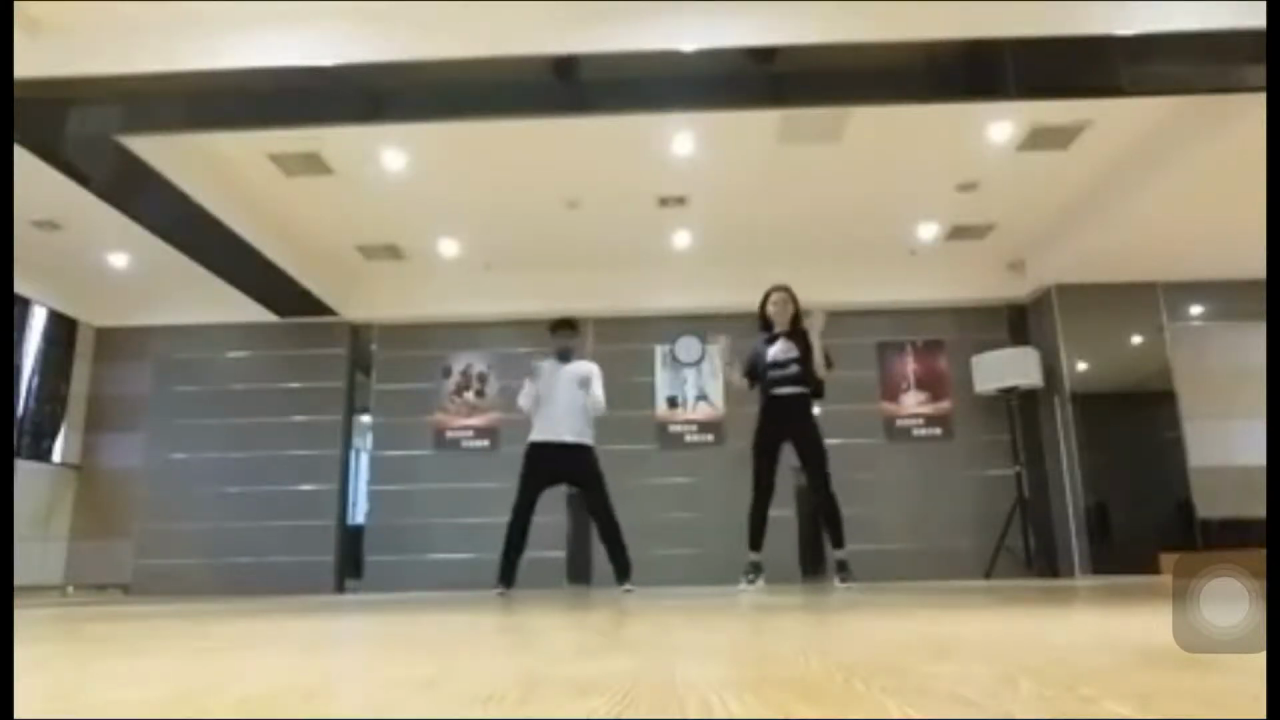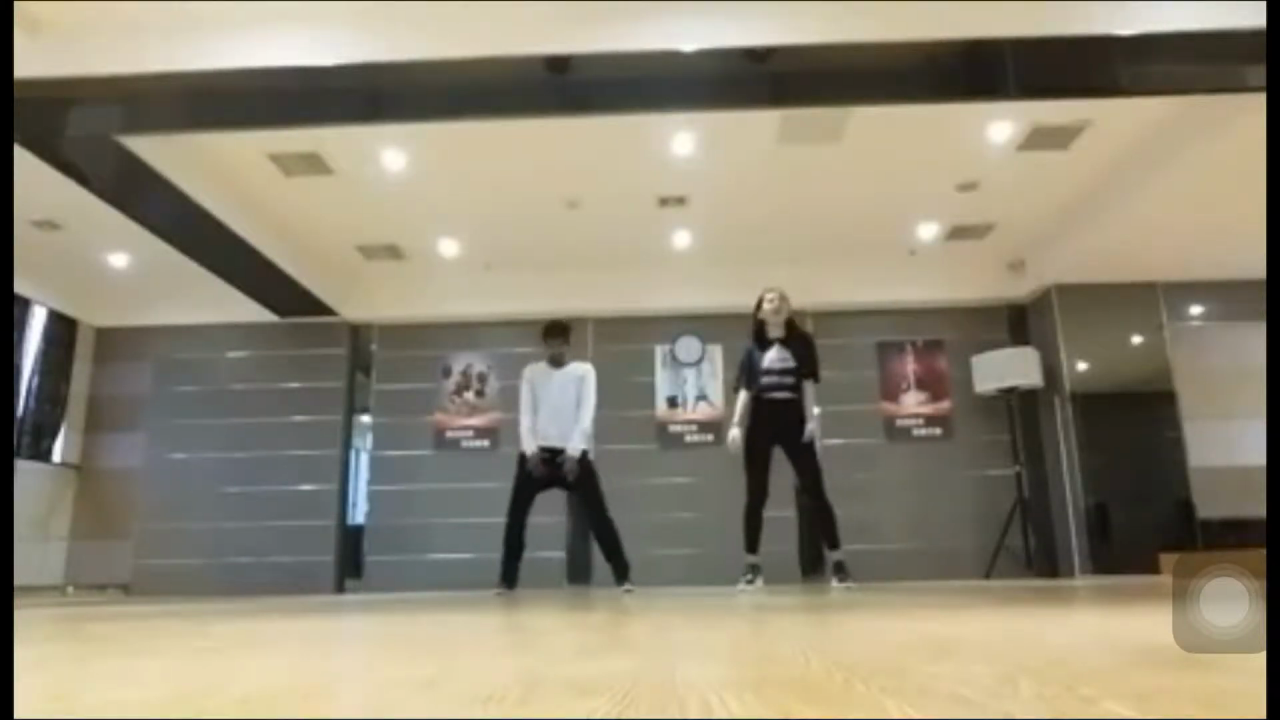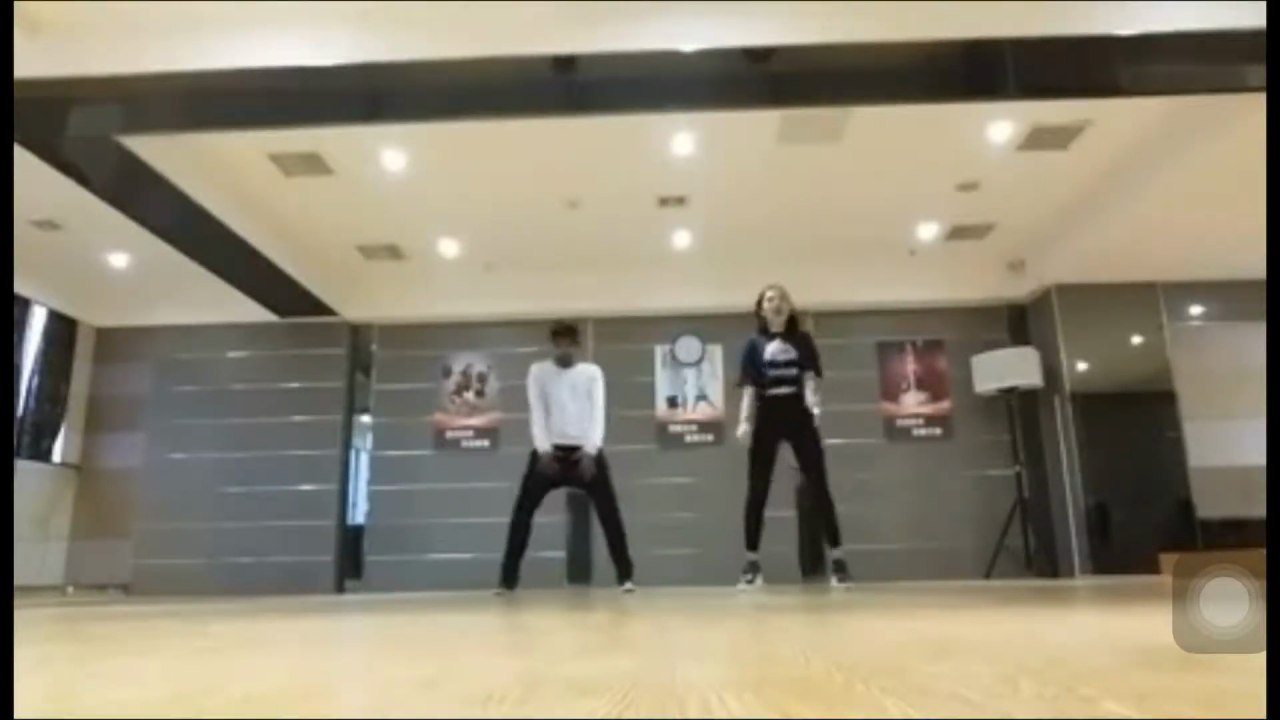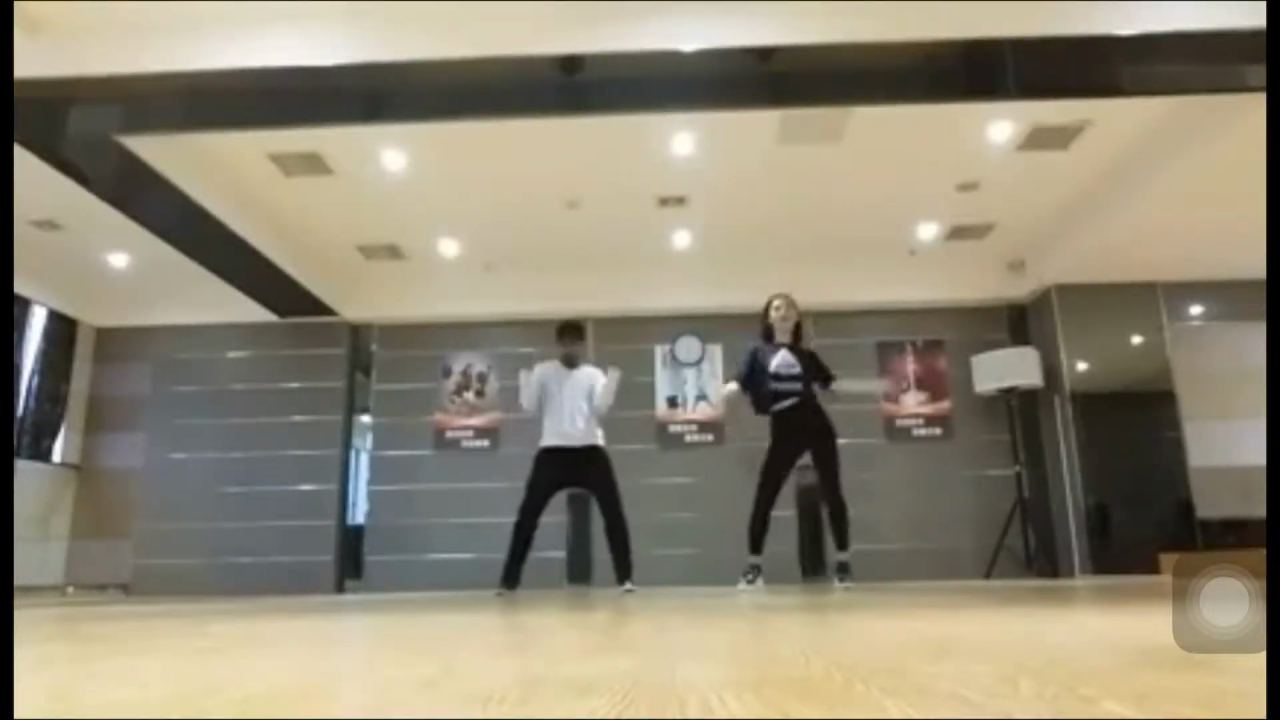
dt=0.5s
person 1, frame 1
left shoulder: (805, 338)
right shoulder: (759, 344)
left elbow: (821, 373)
right elbow: (744, 384)
left wrist: (815, 336)
left hip: (801, 416)
right hip: (770, 419)
left knee: (822, 488)
right knee: (762, 492)
left ankle: (841, 562)
right ankle: (754, 565)
person 1, frame 2
left shoulder: (802, 342)
right shoulder: (753, 350)
left elbow: (809, 383)
right elbow: (745, 389)
left wrist: (812, 418)
right wrist: (736, 425)
left hip: (793, 421)
right hip: (760, 422)
left knee: (814, 492)
right knee: (755, 495)
left ankle: (837, 562)
right ankle: (752, 566)
person 1, frame 3
left shoulder: (803, 340)
right shoulder: (755, 344)
left elbow: (810, 375)
right elbow: (749, 386)
left wrist: (811, 395)
right wrist: (744, 420)
left hip: (799, 416)
right hip: (767, 418)
left knee: (818, 488)
right knee: (757, 491)
left ankle: (837, 561)
right ankle: (752, 564)
person 1, frame 4
left shoulder: (806, 355)
right shoulder: (759, 353)
left elbow: (829, 383)
right elbow: (740, 384)
right wrist: (723, 393)
left hip: (815, 426)
right hip: (783, 431)
left knee: (833, 494)
right knee: (764, 498)
left ankle: (842, 563)
right ankle: (754, 566)
person 2, frame 1
left shoulder: (589, 369)
right shoulder: (540, 368)
left elbow: (599, 408)
right elbow: (525, 405)
left wrist: (588, 390)
right wrist: (531, 384)
left hip: (579, 449)
right hip: (542, 448)
left knee: (602, 511)
right knee: (521, 511)
left ankle: (623, 575)
right ankle: (505, 579)
person 2, frame 2
left shoulder: (584, 371)
right shoulder: (531, 373)
left elbow: (586, 415)
right elbow: (526, 415)
left wrist: (574, 452)
right wrist: (530, 450)
left hip: (572, 453)
right hip: (537, 453)
left knee: (597, 514)
right knee: (516, 514)
left ankle: (622, 575)
right ankle: (507, 579)
person 2, frame 3
left shoulder: (592, 372)
right shoulder: (538, 371)
left elbow: (597, 412)
right elbow: (537, 412)
left wrist: (591, 449)
right wrist: (544, 450)
left hip: (585, 451)
right hip: (549, 451)
left knee: (609, 512)
right knee: (522, 511)
left ankle: (625, 576)
right ankle: (508, 578)
person 2, frame 4
left shoulder: (594, 375)
right shoulder: (544, 371)
left elbow: (601, 407)
right elbow: (531, 406)
left wrist: (613, 381)
right wrist: (525, 383)
left hip: (589, 450)
right hip: (553, 451)
left knee: (613, 510)
right knee: (528, 513)
left ankle: (624, 576)
right ankle: (510, 578)
